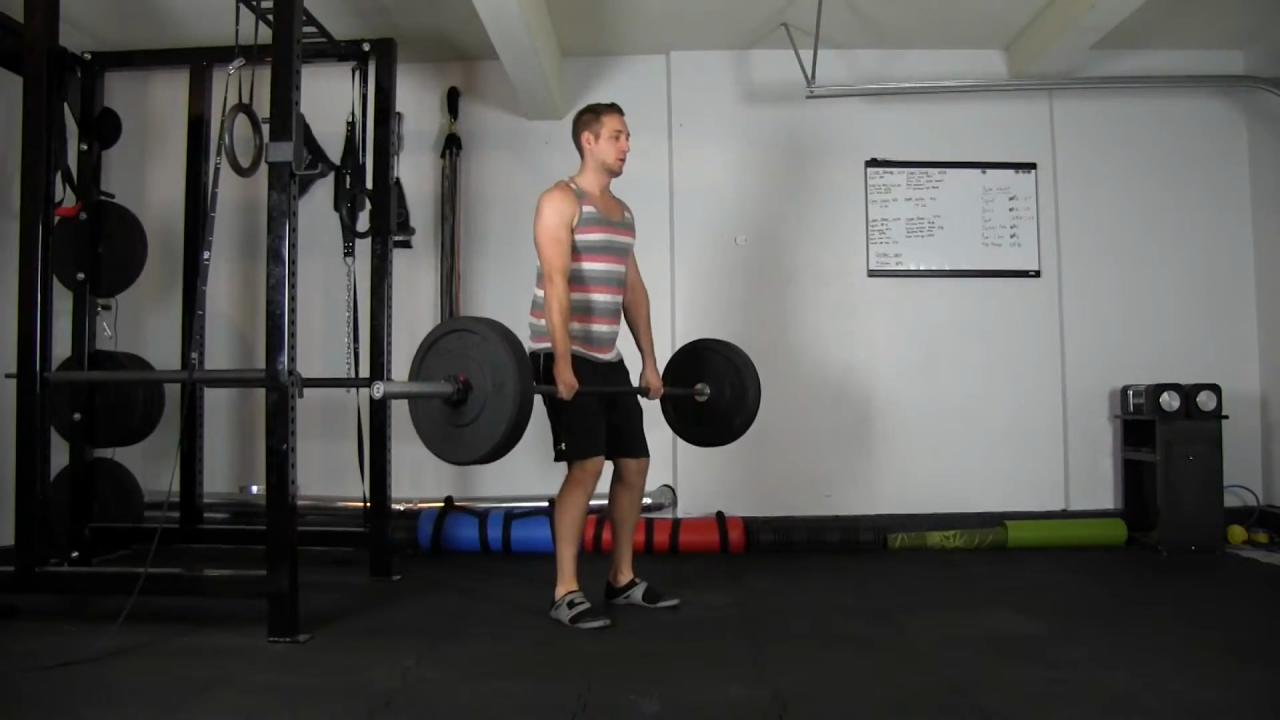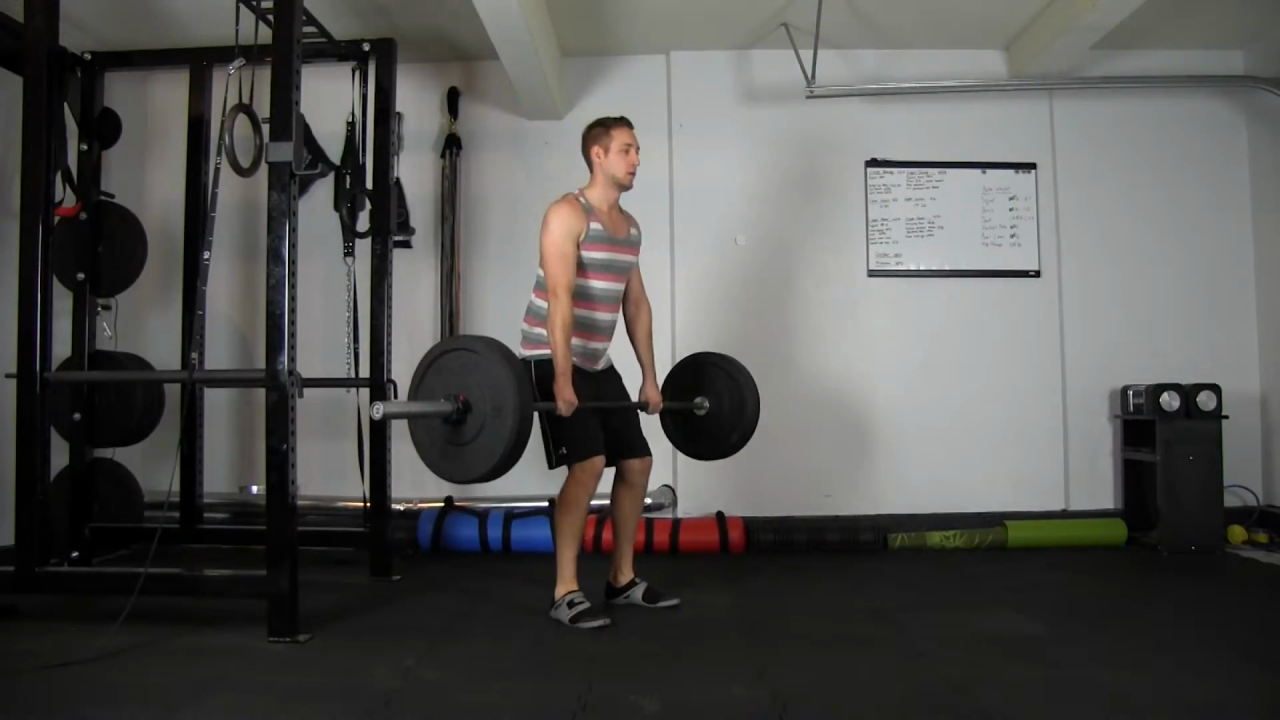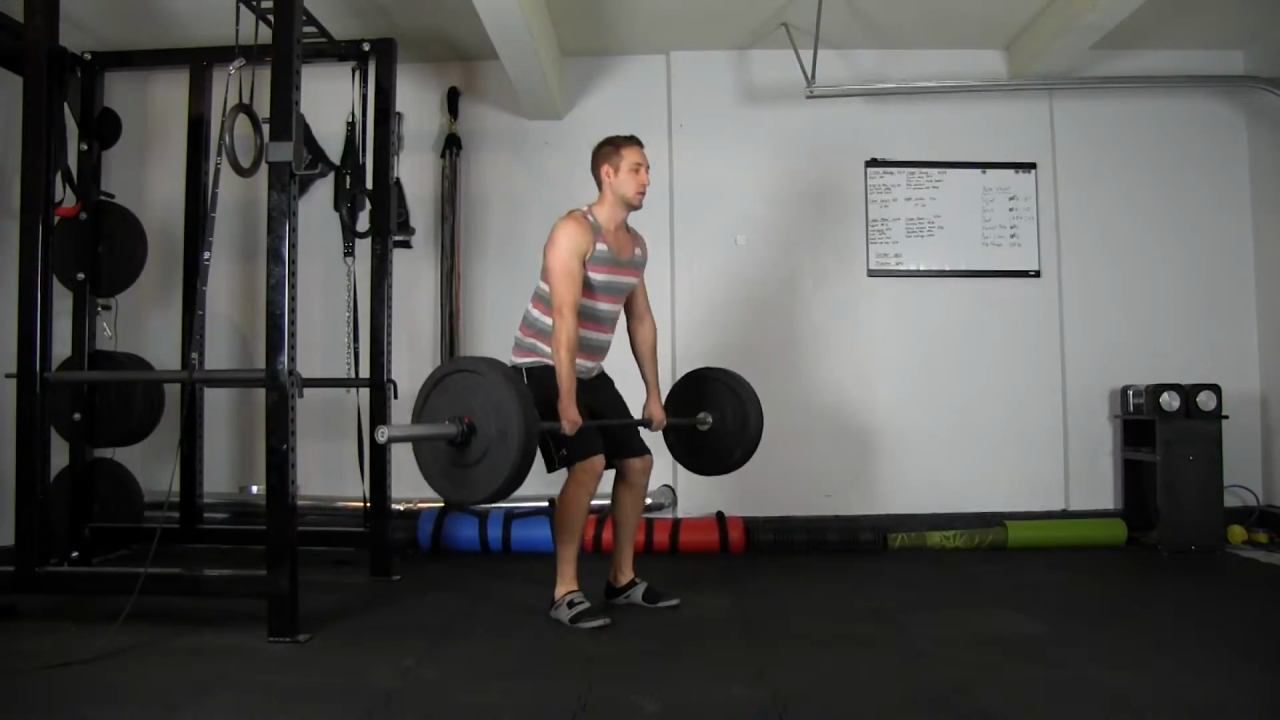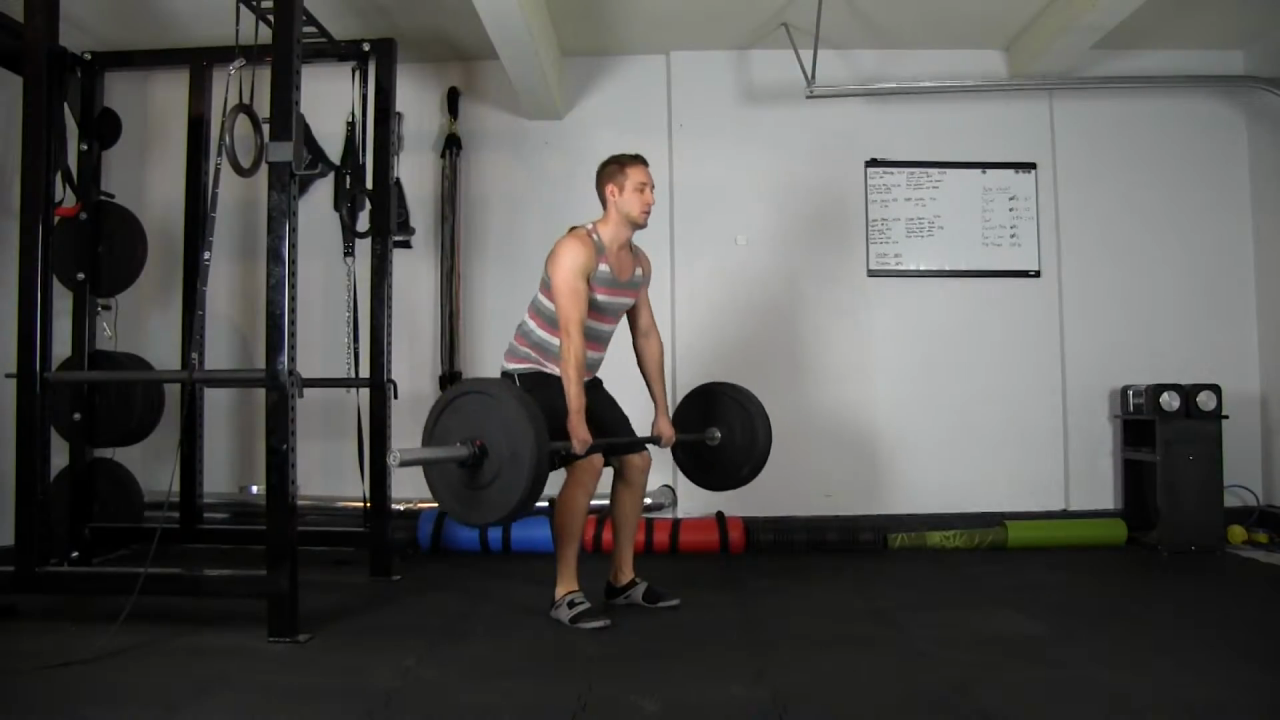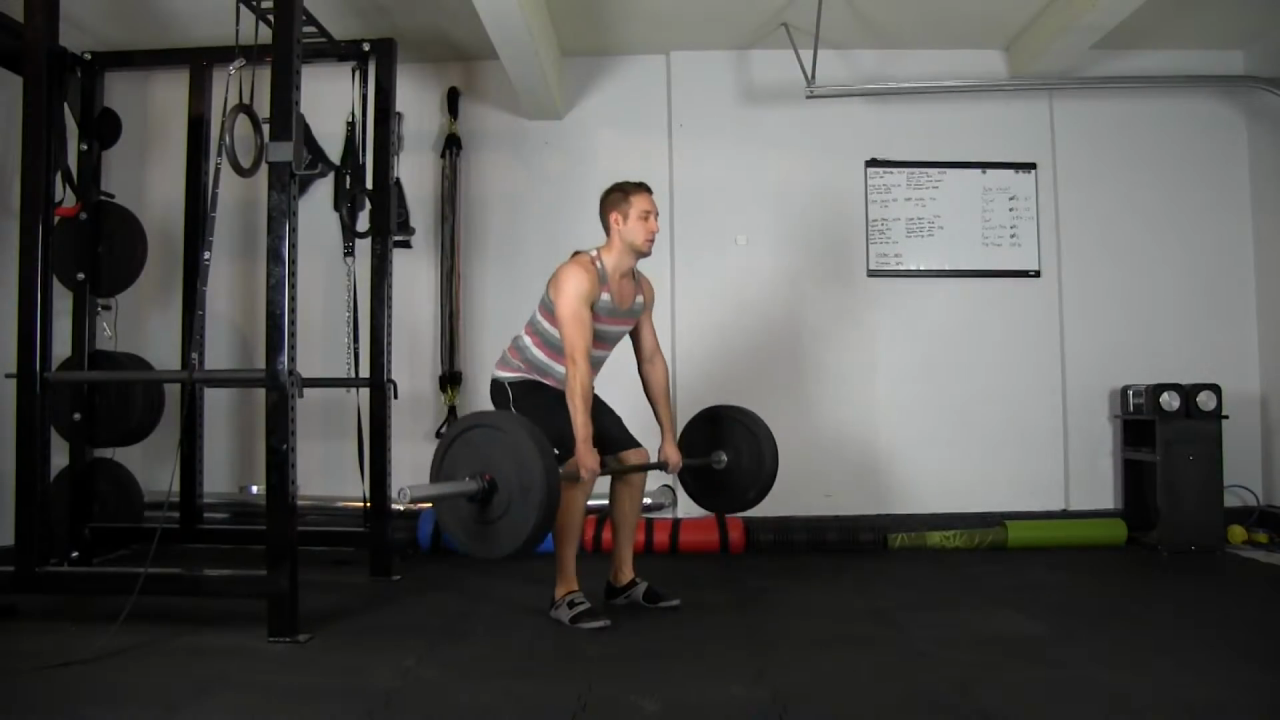
dt=0.2s
person 1, frame 1
left shoulder: (622, 211)
right shoulder: (561, 200)
left elbow: (634, 289)
right elbow: (556, 284)
left wrist: (649, 362)
right wrist: (562, 361)
left hip: (607, 359)
right hip: (565, 357)
left knee: (633, 463)
right knee: (586, 465)
left ankle: (622, 579)
right ankle: (565, 592)
person 1, frame 2
left shoulder: (630, 226)
right shoulder: (567, 213)
left elbow: (636, 304)
right elbow: (559, 298)
left wrist: (649, 377)
right wrist: (561, 377)
left hip: (599, 365)
right hip: (552, 363)
left knee: (636, 463)
right knee: (587, 465)
left ankle: (623, 578)
right ankle: (566, 592)
person 1, frame 3
left shoulder: (636, 244)
right shoulder: (574, 231)
left elbow: (641, 320)
right elbow: (564, 316)
left wrist: (653, 393)
right wrist: (565, 396)
left hip: (591, 371)
right hip: (544, 367)
left knee: (637, 463)
right knee: (588, 464)
left ankle: (622, 579)
right ankle: (565, 593)
person 1, frame 4
left shoulder: (640, 262)
right shoulder: (577, 248)
left elbow: (647, 336)
right elbow: (571, 334)
left wrist: (662, 411)
right wrist: (575, 416)
left hip: (581, 376)
right hip: (533, 372)
left knee: (635, 460)
right knee: (587, 463)
left ankle: (623, 579)
right ankle: (566, 593)
person 1, frame 5
left shoulder: (641, 287)
right shoulder: (579, 275)
left elbow: (651, 360)
right elbow: (577, 361)
left wrist: (668, 436)
right wrist: (582, 442)
left hip: (568, 388)
right hip: (523, 383)
left knee: (633, 461)
right knee: (582, 467)
left ankle: (622, 578)
right ankle: (565, 593)
